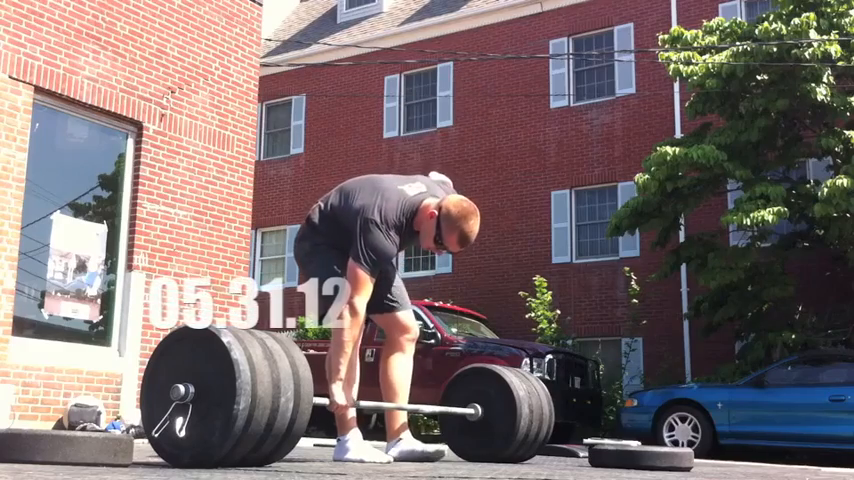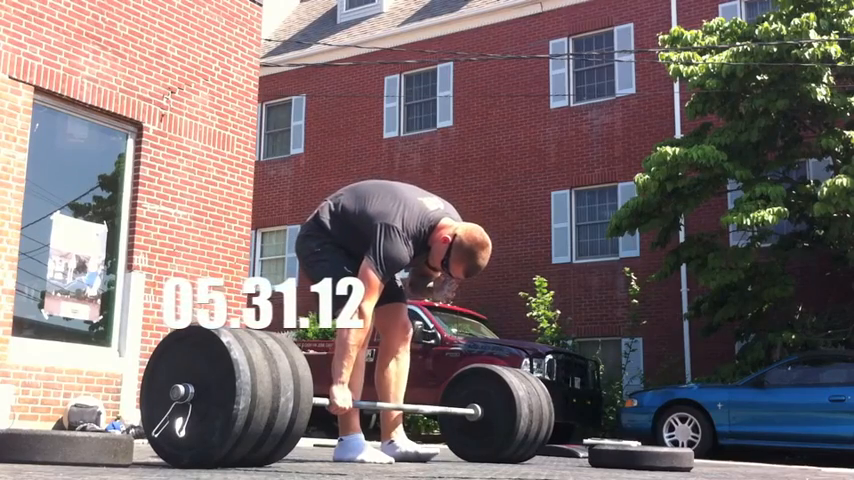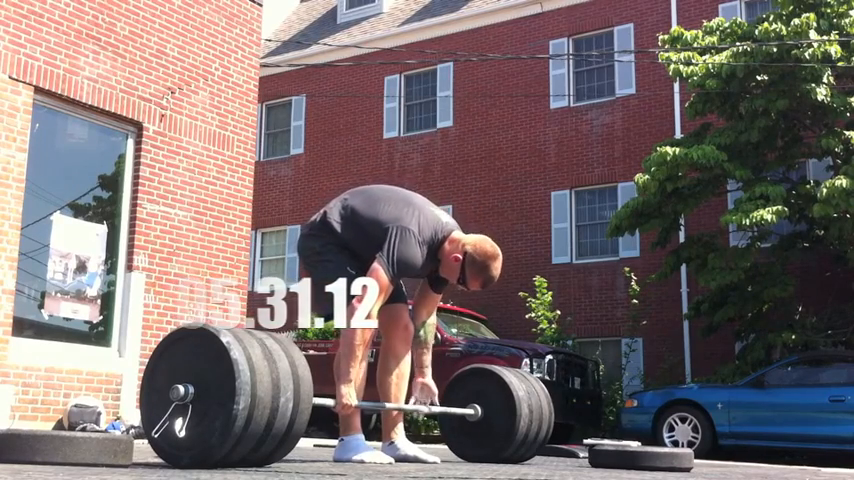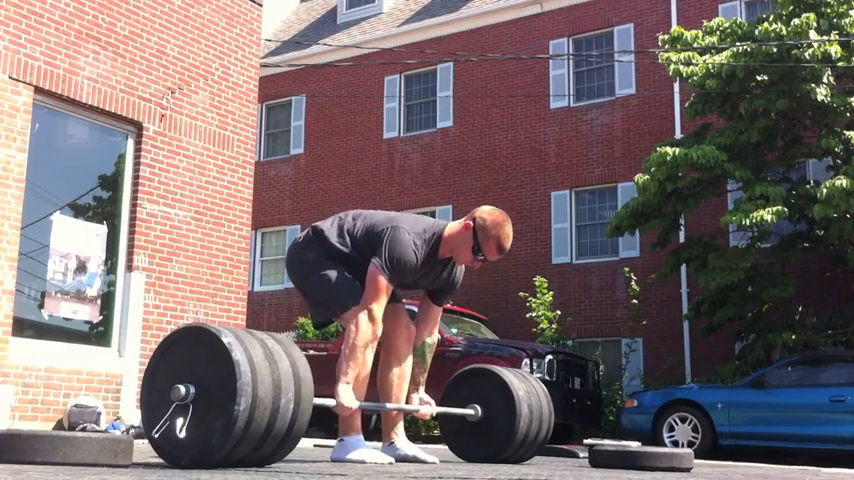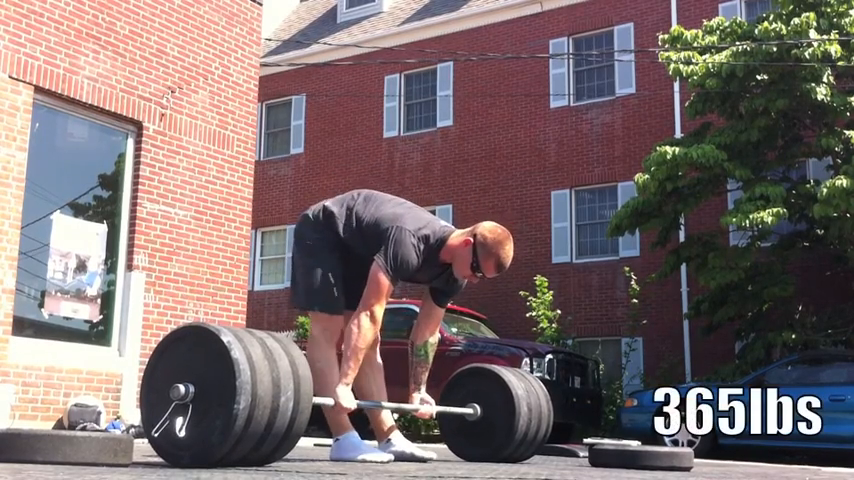
dt=1s
person 1, frame 1
left shoulder: (445, 201)
right shoulder: (381, 228)
right elbow: (354, 306)
right wrist: (338, 382)
left hip: (362, 248)
right hip: (322, 242)
left knee: (406, 331)
right knee: (347, 324)
left ankle: (399, 439)
right ankle: (348, 440)
person 1, frame 2
left shoulder: (455, 228)
right shoulder: (397, 237)
left elbow: (417, 283)
right elbow: (361, 310)
right wrist: (340, 384)
left hip: (362, 245)
right hip: (324, 240)
left knee: (400, 330)
right knee: (360, 325)
left ankle: (393, 439)
right ankle: (349, 441)
person 1, frame 3
left shoulder: (449, 247)
right shoulder: (411, 245)
left elbow: (423, 315)
right elbow: (363, 308)
left wrist: (423, 374)
right wrist: (346, 384)
left hip: (364, 249)
right hip: (326, 241)
left knee: (401, 330)
right knee: (364, 325)
left ankle: (394, 441)
right ankle: (350, 441)
person 1, frame 4
left shoulder: (452, 270)
right shoulder: (406, 242)
left elbow: (426, 332)
right elbow: (369, 312)
left wrist: (417, 390)
right wrist: (344, 384)
left hip: (356, 262)
right hip: (314, 255)
left knee: (404, 332)
right knee: (371, 328)
left ankle: (394, 441)
right ankle: (348, 441)
person 1, frame 5
left shoulder: (451, 273)
right shoulder: (408, 244)
left elbow: (426, 333)
right elbow: (369, 315)
left wrist: (417, 391)
right wrist: (343, 385)
left hip: (357, 247)
right hip: (322, 232)
left knee: (367, 342)
right knee: (328, 330)
left ankle: (389, 438)
right ankle: (344, 440)
